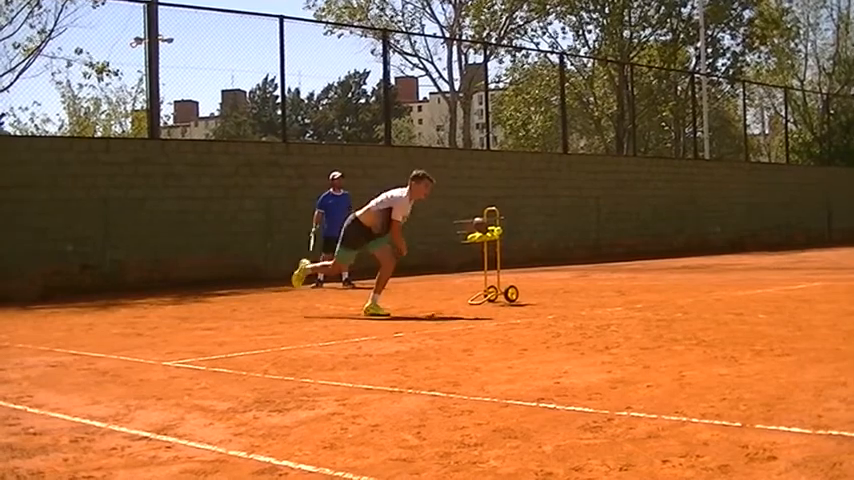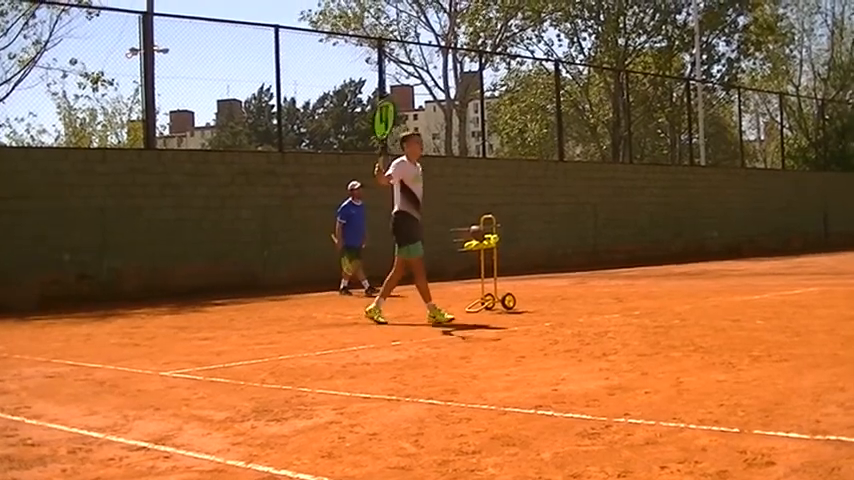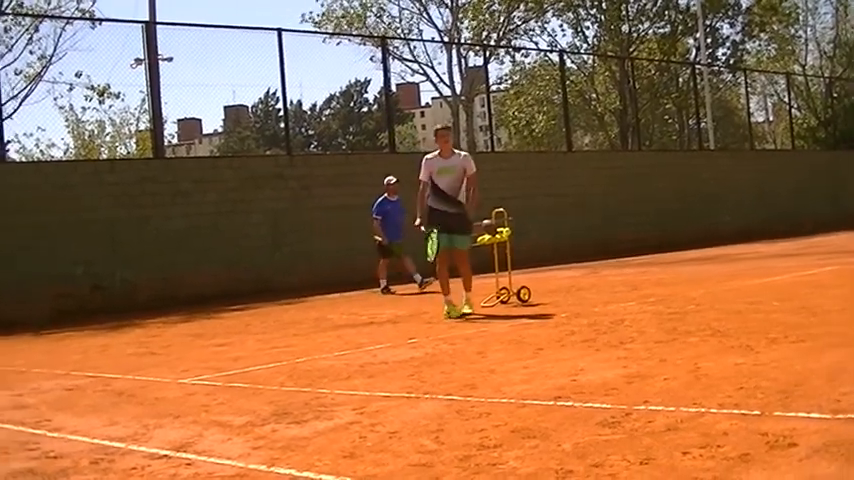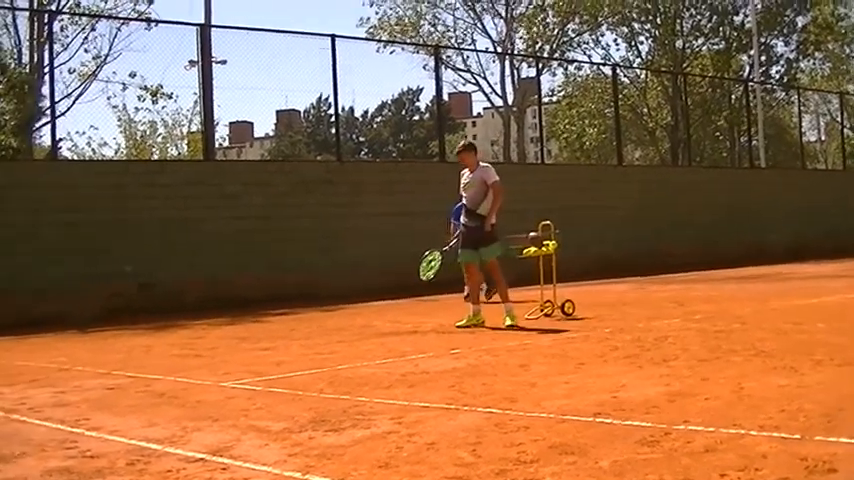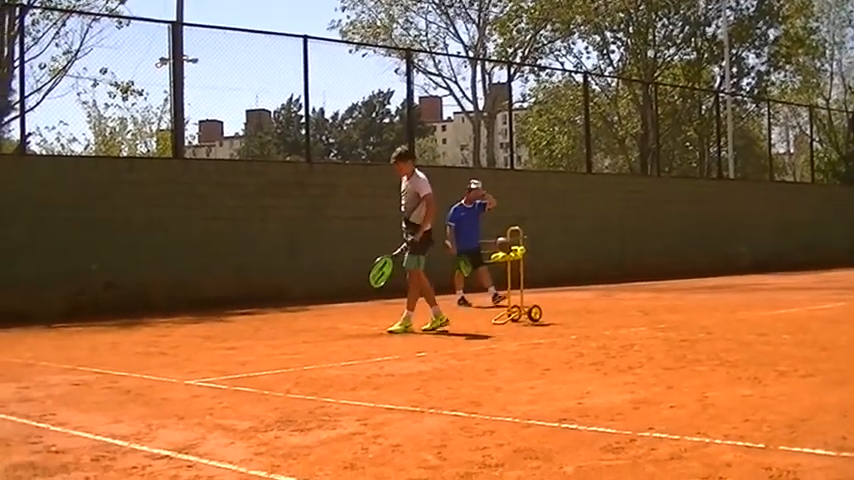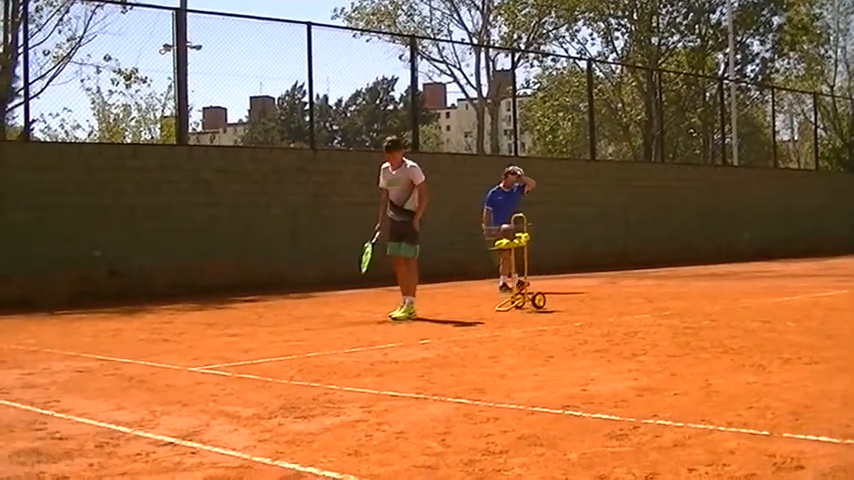
dt=0.7s
person 1, frame 1
left shoulder: (409, 199)
right shoulder: (402, 199)
left elbow: (393, 228)
right elbow: (395, 232)
right wrist: (402, 249)
left hip: (374, 229)
right hip: (357, 227)
left knee: (389, 262)
right knee: (336, 267)
left ankle: (373, 304)
right ankle: (306, 267)
person 1, frame 2
left shoulder: (418, 167)
right shoulder: (400, 164)
right elbow: (385, 181)
right wrist: (380, 175)
left hip: (413, 220)
right hip: (404, 220)
left knee: (400, 269)
right knee: (418, 268)
left ankle: (376, 307)
right ankle: (432, 311)
person 1, frame 3
left shoulder: (464, 158)
right shoulder: (429, 160)
left elbow: (473, 185)
right elbow: (423, 188)
left wrist: (470, 210)
right wrist: (420, 215)
left hip: (458, 213)
right hip: (437, 214)
left knee: (461, 259)
right knee: (442, 259)
left ankle: (467, 301)
right ankle: (448, 304)
person 1, frame 4
left shoulder: (486, 170)
right shoulder: (463, 175)
left elbow: (498, 194)
left wrist: (488, 220)
right wrist: (462, 227)
left hip: (483, 227)
right hip: (468, 228)
left knee: (493, 268)
right knee: (470, 271)
left ankle: (509, 313)
right ankle: (475, 314)
person 1, frame 5
left shoulder: (419, 180)
right shoulder: (405, 180)
left elbow: (431, 208)
left wrist: (420, 232)
left hip: (420, 234)
right hip: (411, 233)
left knee: (413, 277)
right knee: (418, 276)
left ankle: (406, 321)
right ankle: (438, 316)
person 1, frame 6
left shoulder: (412, 169)
right shoulder: (384, 170)
left elbow: (423, 195)
left wrist: (416, 219)
right wrist: (381, 221)
left hip: (410, 221)
right hip: (394, 221)
left knee: (409, 262)
right knee: (398, 263)
left ankle: (410, 306)
right ankle: (404, 303)
